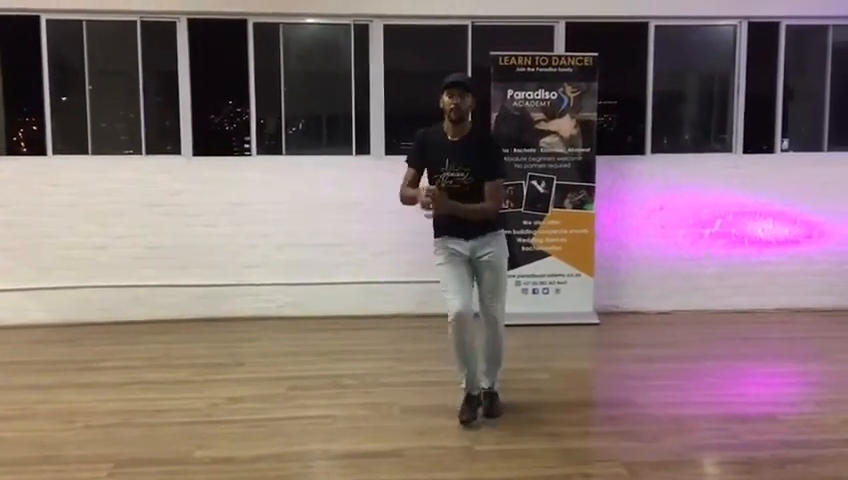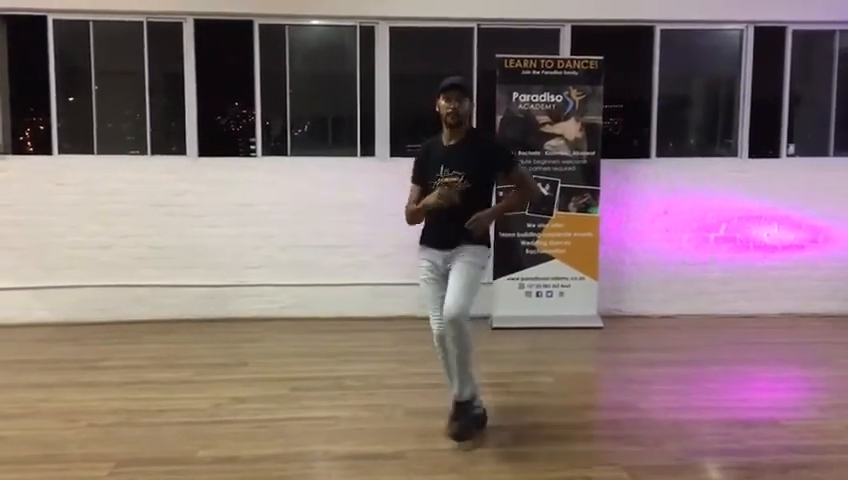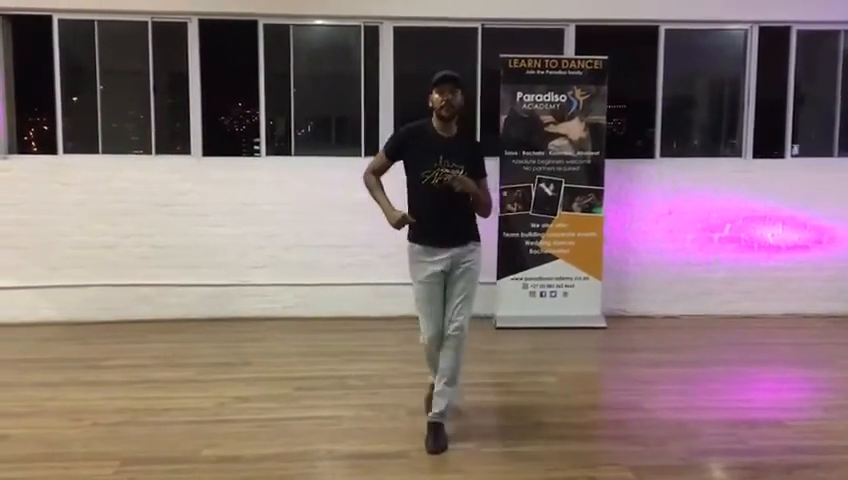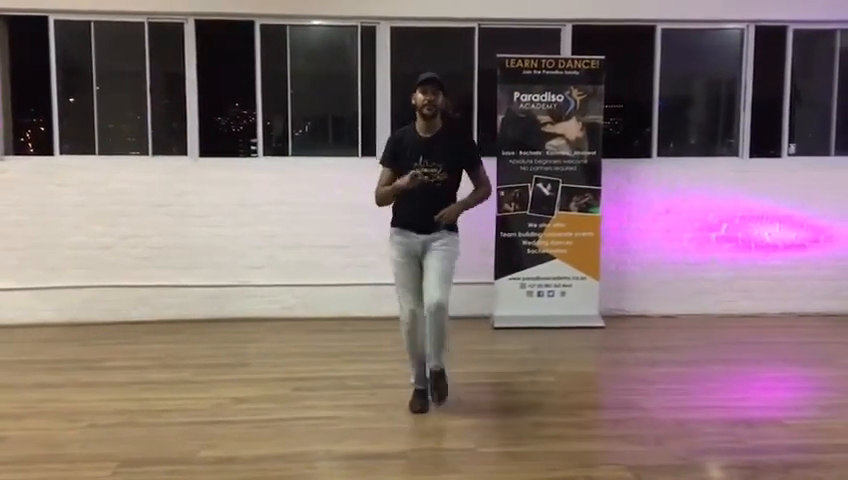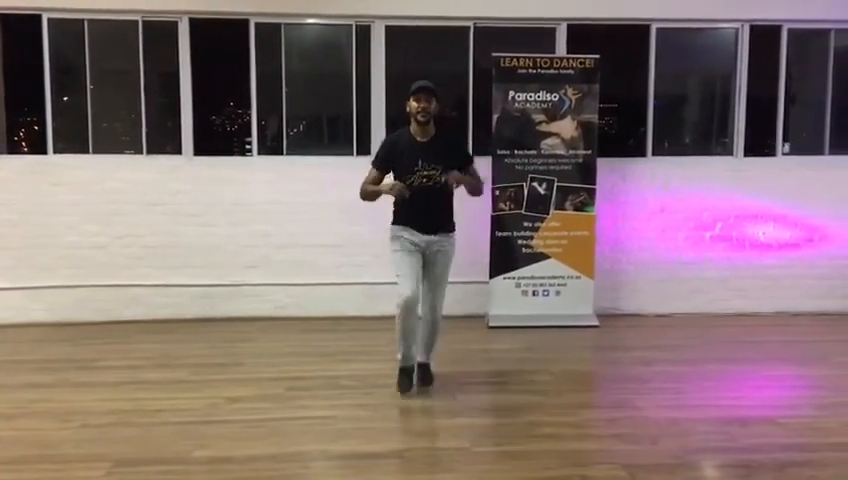
dt=0.4s
person 1, frame 1
left shoulder: (486, 145)
right shoulder: (425, 140)
left elbow: (494, 206)
right elbow: (404, 192)
left wrist: (451, 206)
right wrist: (423, 196)
left hip: (489, 241)
right hip: (449, 242)
left knee: (493, 319)
right knee: (459, 313)
left ankle: (490, 387)
right ankle: (471, 389)
person 1, frame 2
left shoulder: (487, 147)
right shoulder: (427, 152)
left elbow: (528, 187)
right elbow: (411, 216)
left wrist: (492, 212)
right wrist: (430, 201)
left hip: (470, 250)
right hip: (430, 253)
left knee: (455, 314)
right knee: (441, 333)
left ankle: (462, 398)
right ankle: (474, 409)
person 1, frame 3
left shoulder: (472, 148)
right shoulder: (410, 135)
left elbow: (486, 209)
right elbow: (371, 173)
left wrist: (471, 187)
right wrist: (389, 210)
left hip: (466, 250)
right hip: (424, 250)
left knee: (456, 330)
right knee: (431, 333)
left ankle: (437, 416)
right ankle: (439, 383)
person 1, frame 4
left shoulder: (459, 141)
right shoulder: (399, 140)
left elbow: (484, 187)
right elbow: (380, 197)
left wrist: (459, 206)
right wrist: (401, 184)
left hip: (442, 236)
right hip: (403, 235)
left knee: (436, 303)
right knee: (410, 313)
left ankle: (437, 370)
right ankle: (419, 382)
person 1, frame 5
left shoulder: (451, 144)
right shoulder: (394, 143)
left elbow: (478, 189)
right elbow: (365, 190)
left wrist: (463, 179)
right wrist: (385, 188)
left hip: (442, 236)
right hip: (405, 233)
left knee: (433, 306)
right knee: (407, 296)
left ankle: (424, 360)
right ankle: (406, 362)
